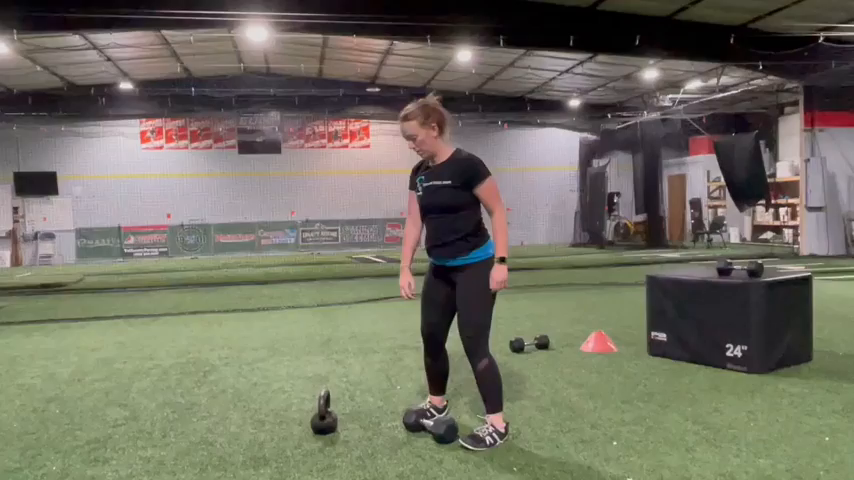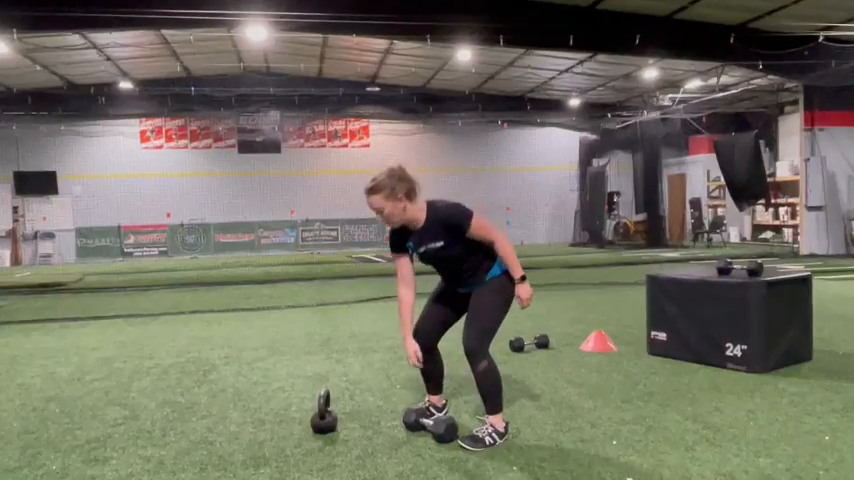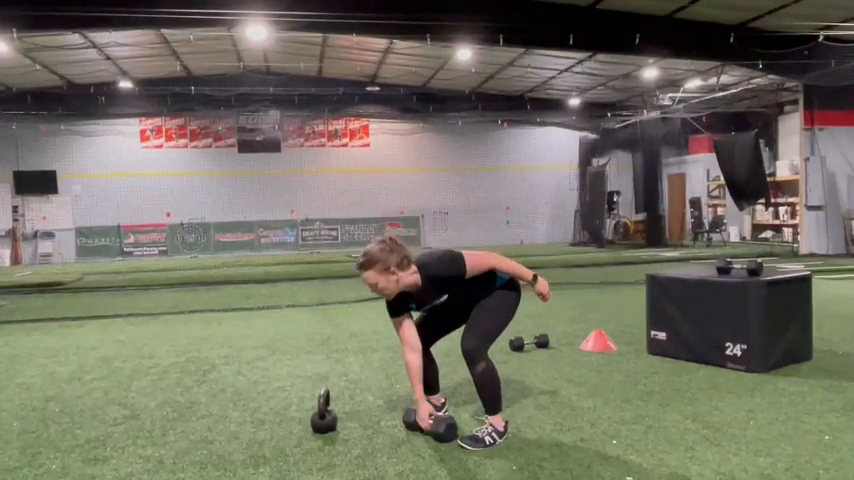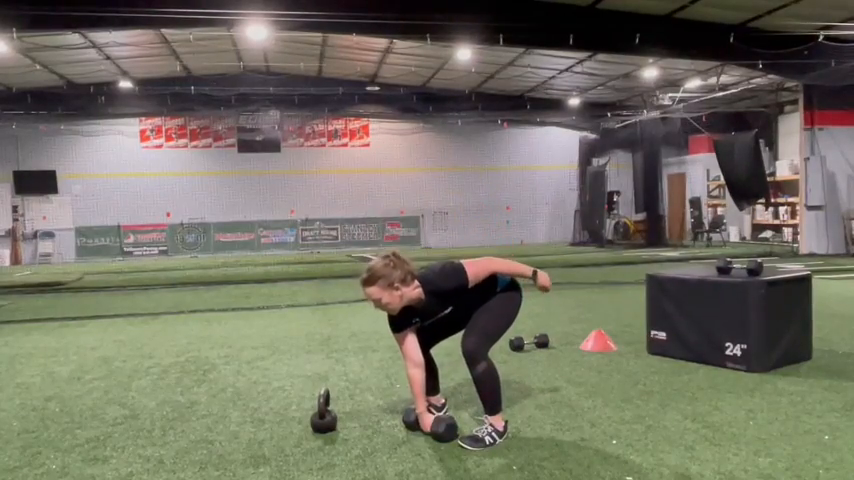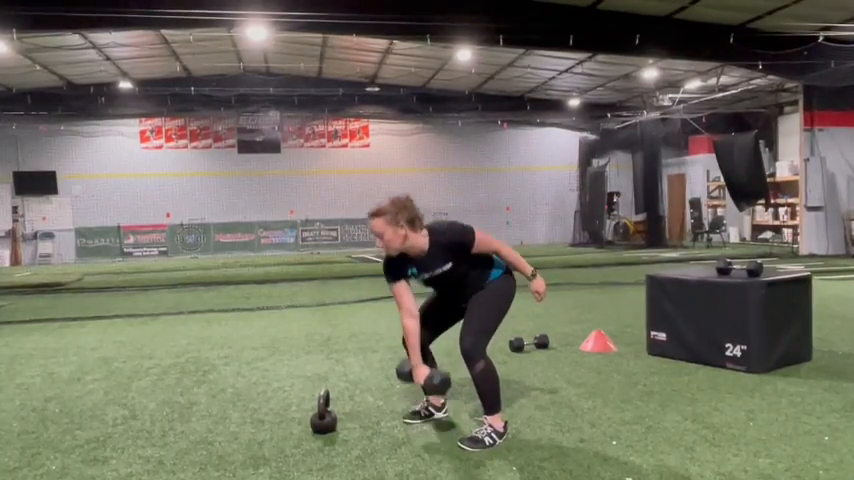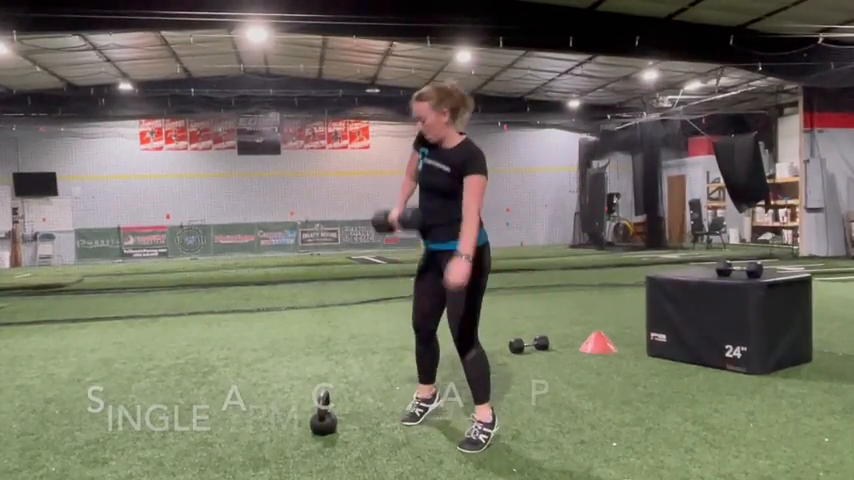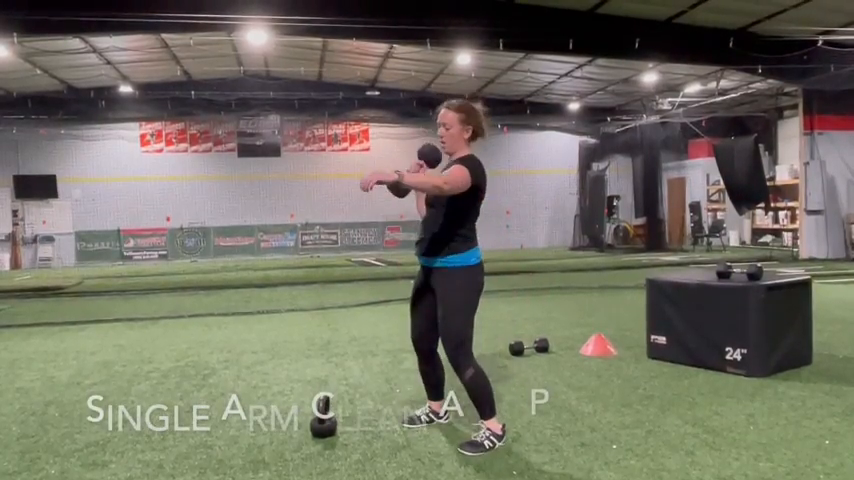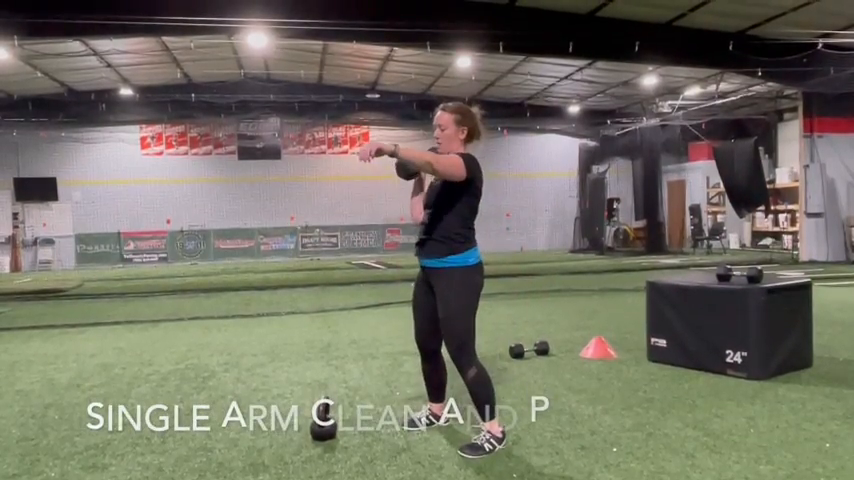
dt=0.4s
person 1, frame 1
left shoulder: (467, 165)
right shoulder: (419, 173)
left elbow: (498, 213)
right elbow: (414, 223)
left wrist: (501, 261)
right wrist: (405, 269)
left hip: (475, 267)
right hip: (440, 270)
left knee: (474, 343)
right knee: (431, 336)
left ankle: (497, 424)
right ankle: (437, 404)
person 1, frame 2
left shoulder: (447, 214)
right shoulder: (399, 236)
left elbow: (496, 239)
right elbow: (405, 288)
left wrist: (519, 280)
right wrist: (408, 339)
left hip: (493, 280)
right hip: (456, 286)
left knee: (474, 344)
right knee: (424, 336)
left ankle: (498, 425)
right ankle: (437, 404)
person 1, frame 3
left shoulder: (438, 268)
right shoulder: (399, 300)
left elbow: (491, 259)
right elbow: (412, 350)
left wrist: (533, 280)
right wrist: (420, 401)
left hip: (499, 291)
left knee: (472, 347)
right knee: (420, 339)
left ankle: (497, 424)
right ankle: (436, 402)
person 1, frame 4
left shoulder: (440, 281)
right shoulder: (401, 315)
left elbow: (490, 264)
right elbow: (414, 363)
left wrist: (534, 275)
right wrist: (422, 411)
left hip: (501, 294)
left knee: (472, 347)
right knee: (418, 343)
left ankle: (496, 425)
right ankle: (435, 403)
person 1, frame 5
left shoulder: (449, 236)
right shoulder: (395, 262)
left elbow: (496, 246)
right elbow: (409, 314)
left wrist: (532, 275)
right wrist: (418, 365)
left hip: (492, 285)
left knee: (470, 345)
right knee: (413, 346)
left ankle: (497, 425)
right ankle: (435, 403)
person 1, frame 6
left shoulder: (470, 155)
right shoulder: (424, 142)
left elbow: (471, 212)
right elbow: (411, 176)
left wrist: (464, 258)
right wrist: (398, 207)
left hip: (465, 255)
right hip: (433, 254)
left knee: (464, 333)
right knee: (423, 326)
left ankle: (486, 417)
right ankle: (426, 395)
person 1, frame 7
left shoulder: (470, 168)
right shoulder: (447, 168)
left elbow: (440, 184)
right elbow: (428, 212)
left wrist: (391, 177)
right wrist: (417, 177)
left hip: (460, 272)
right hip: (431, 269)
left knee: (457, 352)
right knee: (422, 344)
left ankle: (493, 427)
right ankle: (436, 408)
person 1, frame 8
left shoulder: (466, 166)
right shoulder: (441, 175)
left elbow: (430, 161)
right elbow: (419, 215)
left wrist: (389, 148)
right wrist: (418, 179)
left hip: (459, 271)
right hip: (430, 270)
left knee: (461, 352)
right knee: (426, 344)
left ankle: (494, 430)
right ankle: (436, 411)
